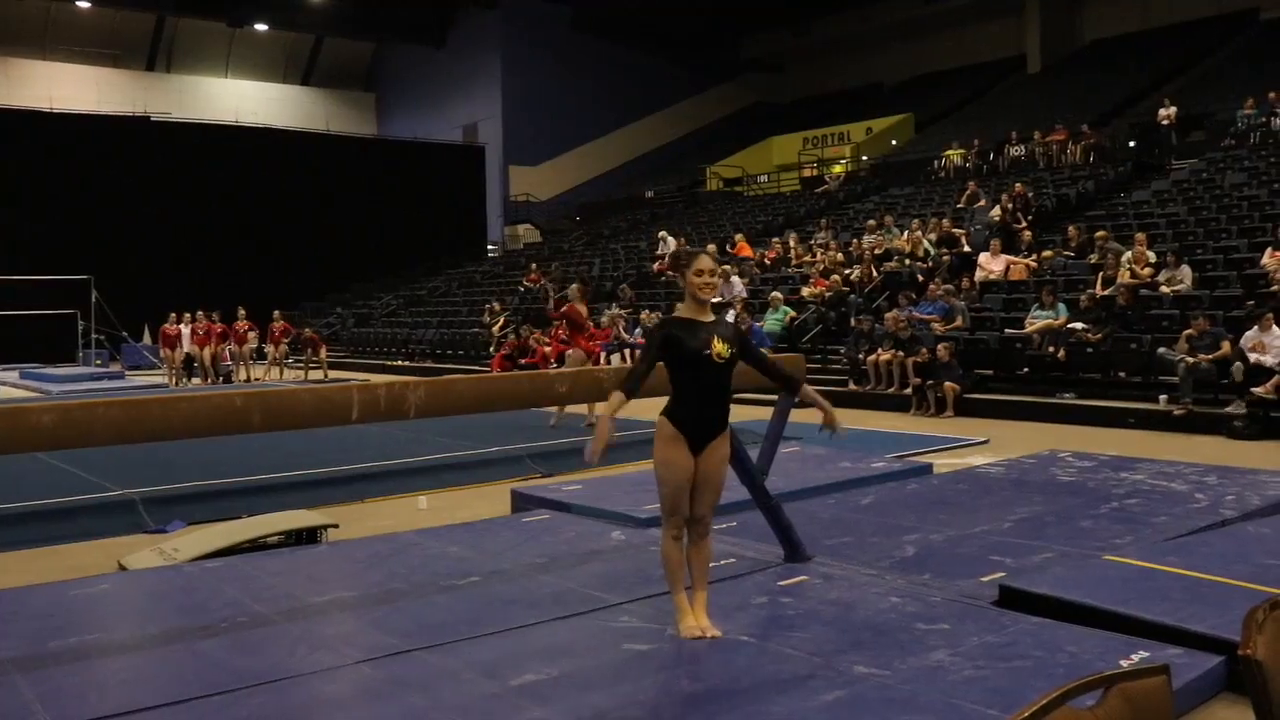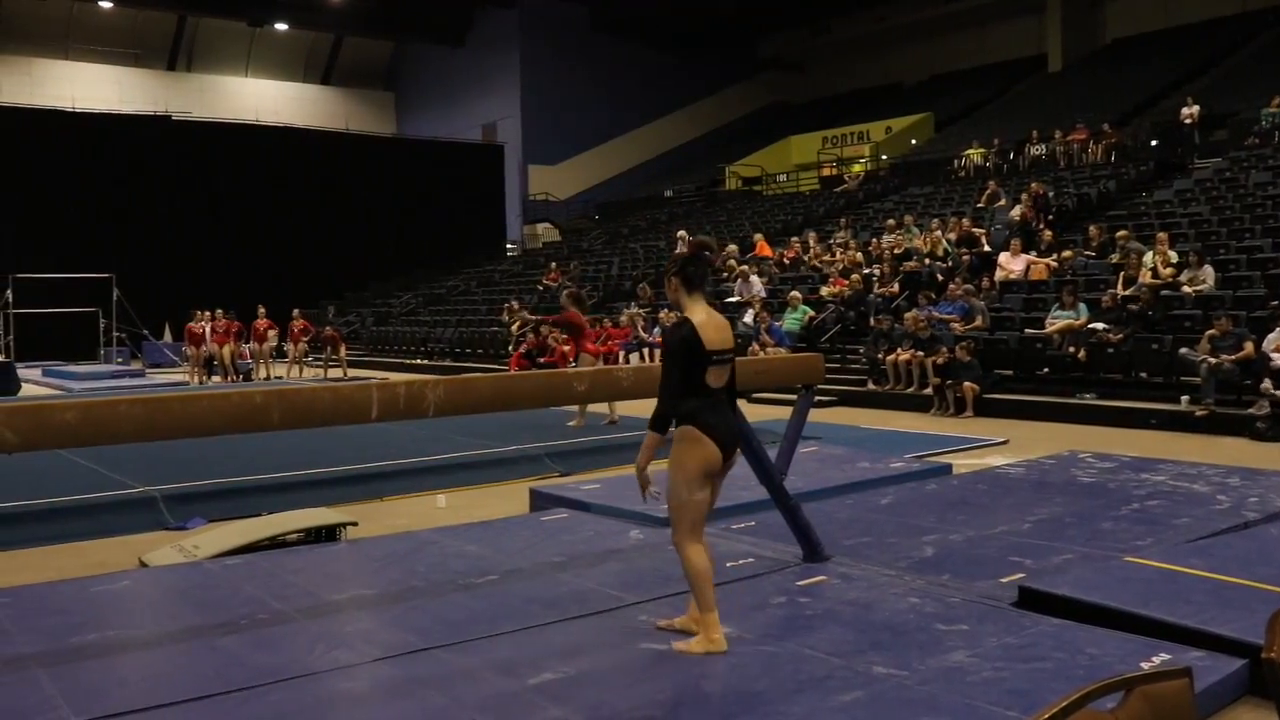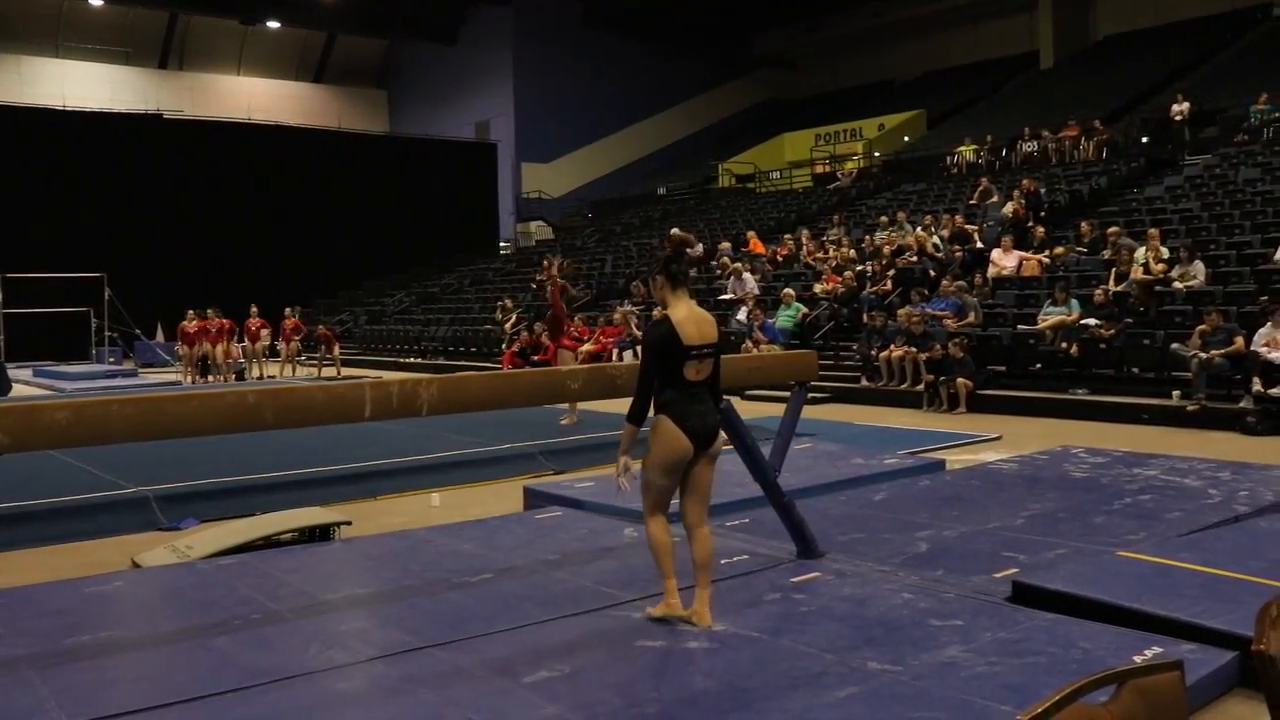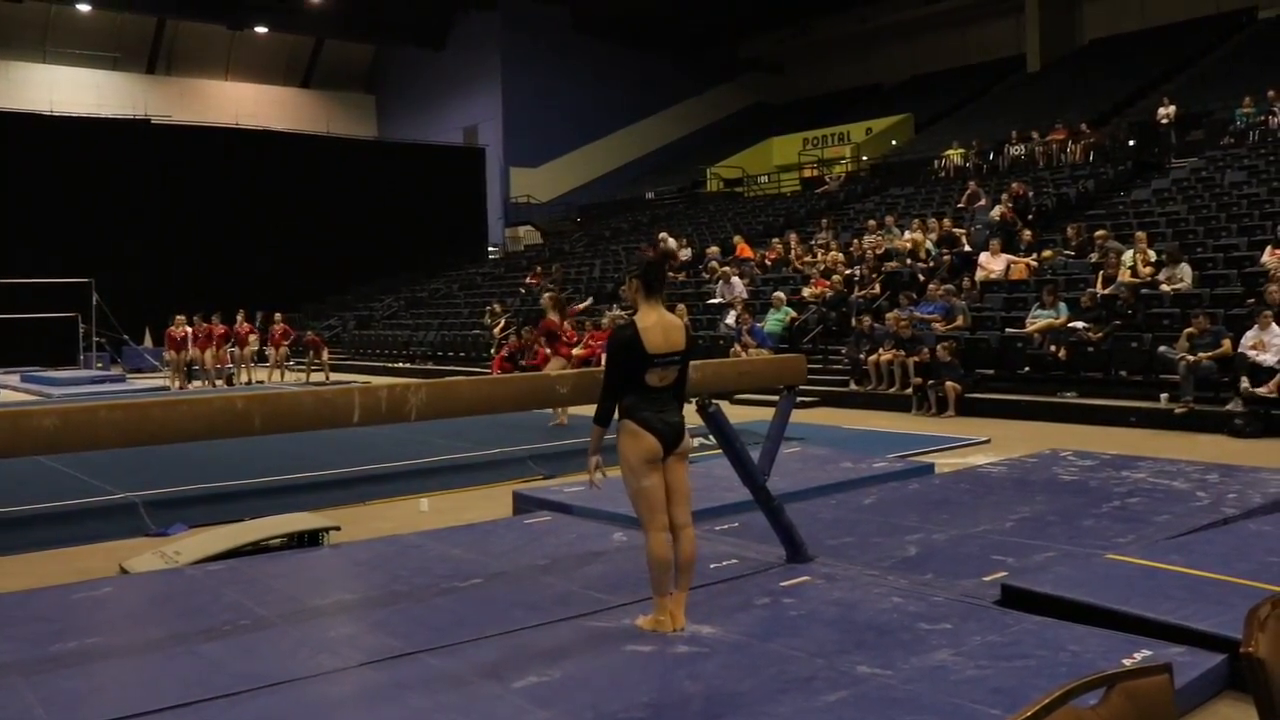
dt=1s
person 1, frame 1
left shoulder: (729, 329)
right shoulder: (672, 329)
left elbow: (769, 370)
right elbow: (639, 372)
left wrist: (819, 403)
right wrist: (607, 417)
left hip: (715, 434)
right hip: (677, 432)
left knee: (700, 526)
right knee: (675, 525)
left ankle: (700, 608)
right ankle: (683, 610)
person 1, frame 2
left shoulder: (679, 332)
right shoulder: (722, 324)
left elbow: (668, 403)
left wrist: (642, 462)
left hip: (698, 438)
right hip: (726, 433)
left knee: (686, 538)
right knee: (694, 531)
left ankle: (712, 632)
right ankle: (697, 615)
person 1, frame 3
left shoulder: (660, 329)
right shoulder: (711, 322)
left elbow: (644, 394)
left wrist: (624, 451)
left hip: (674, 427)
right hip: (708, 424)
left knee: (654, 512)
right knee: (698, 521)
left ankle: (671, 599)
right ankle: (702, 608)
person 1, frame 4
left shoulder: (626, 334)
right shoulder: (682, 330)
left elbow: (610, 396)
left wrist: (593, 450)
left hip: (640, 432)
right hip: (675, 429)
left knee: (656, 527)
right knee: (682, 523)
left ankle: (661, 615)
right ankle: (679, 610)
